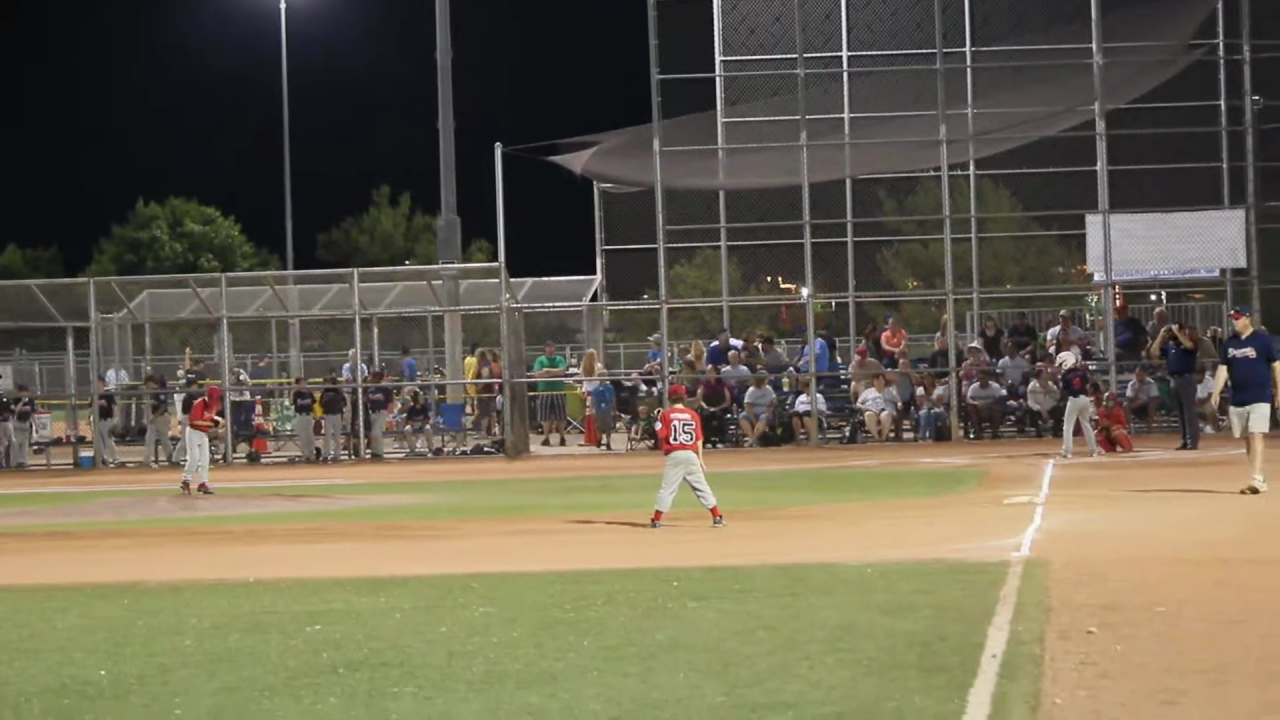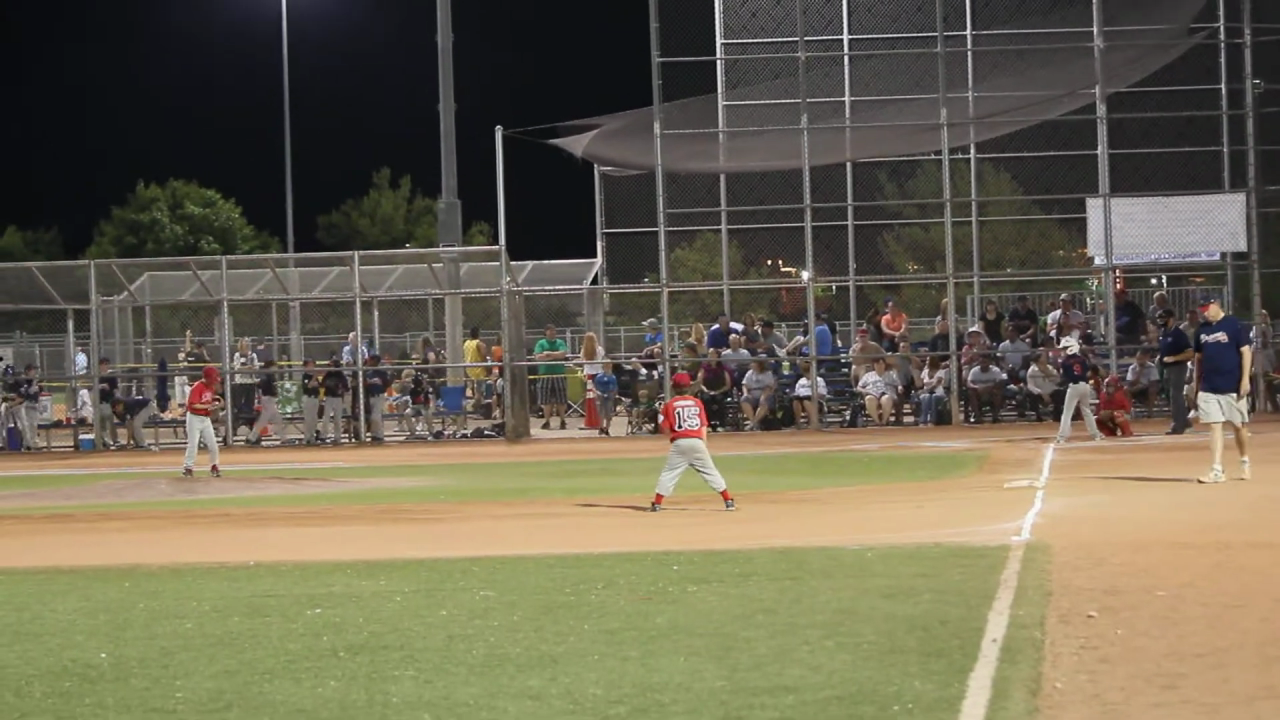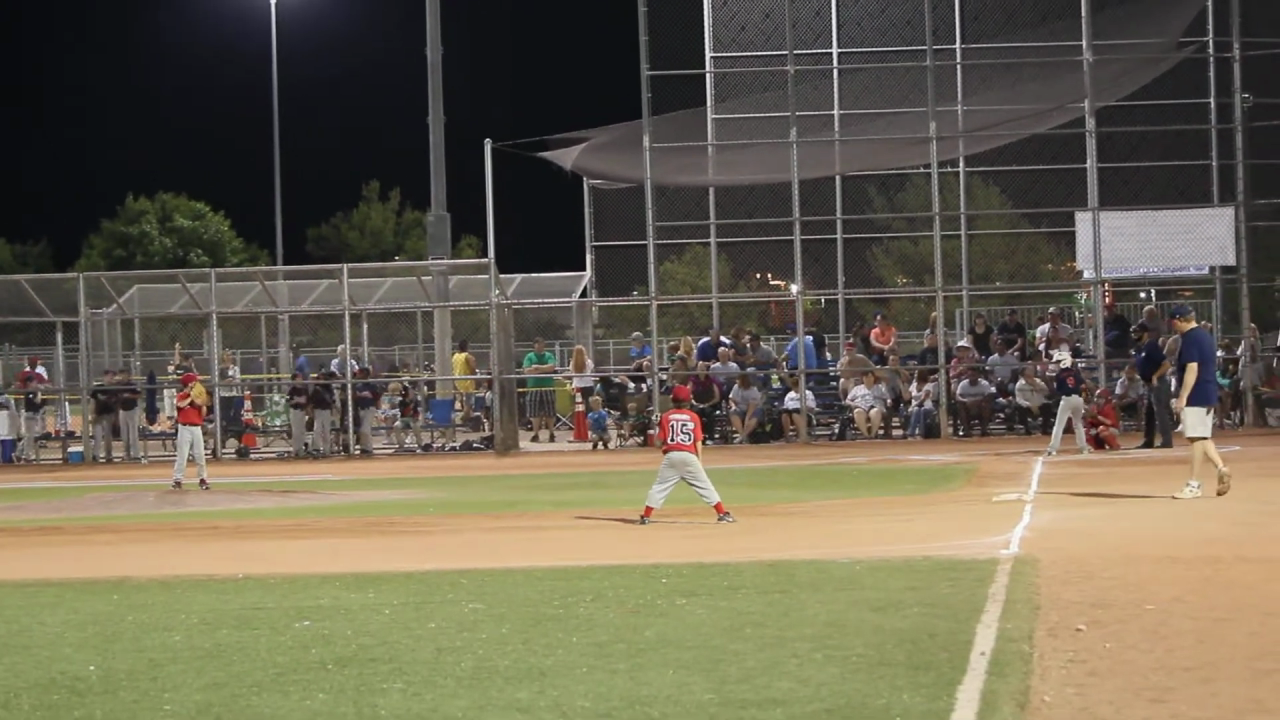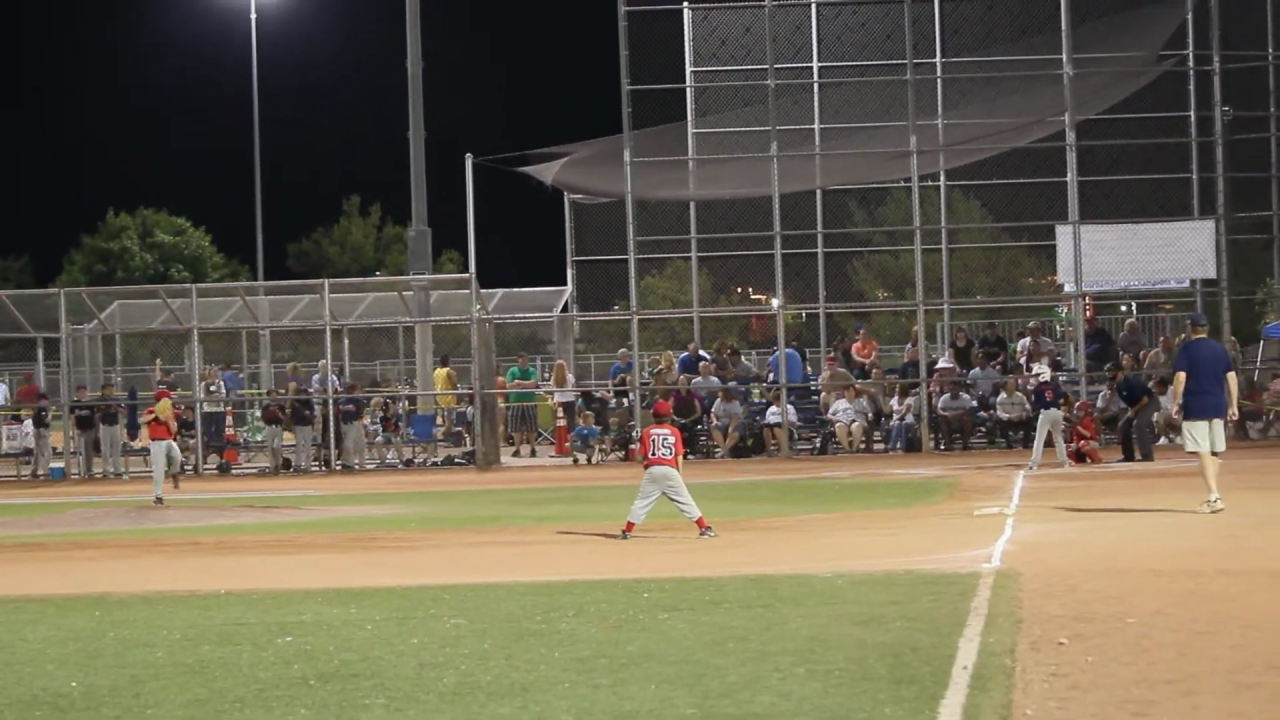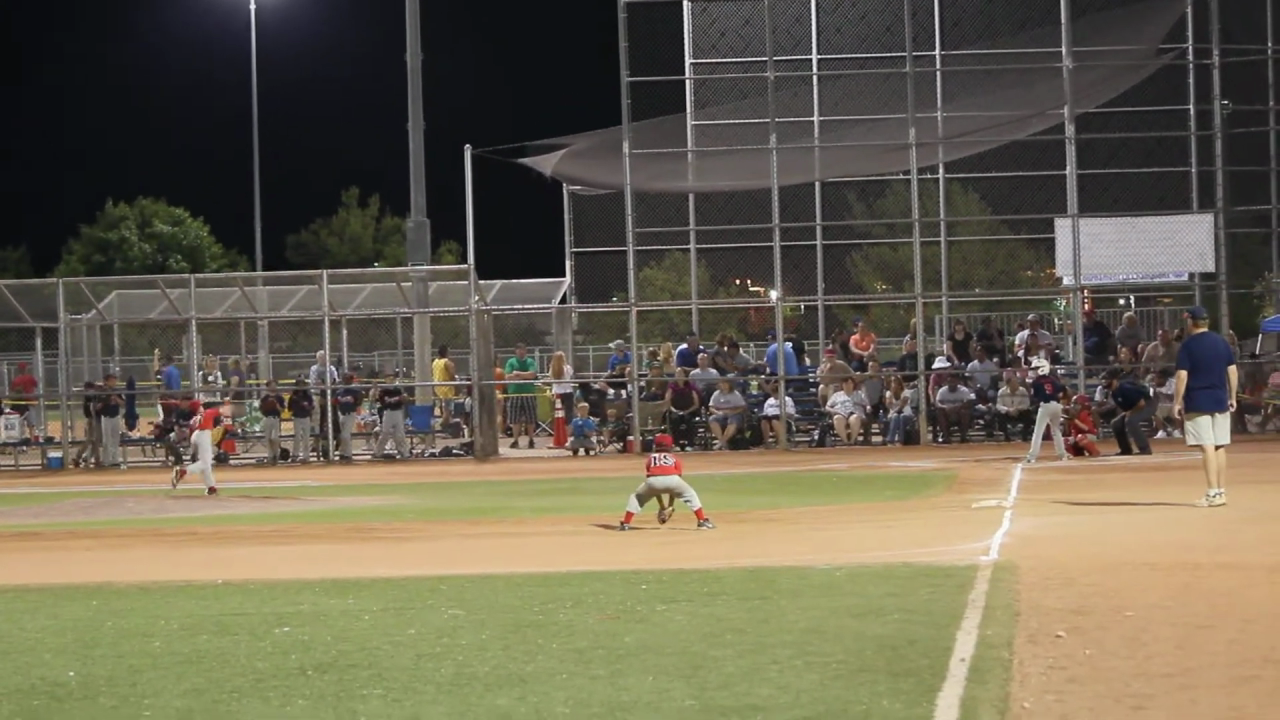
dt=1s
person 1, frame 1
left shoulder: (1263, 339)
right shoulder: (1229, 343)
right elbow: (1223, 369)
right wrist: (1216, 392)
left hip: (1260, 398)
right hip: (1238, 400)
left knee: (1256, 435)
right knee: (1247, 439)
left ankle: (1256, 479)
right ankle: (1259, 481)
person 1, frame 2
left shoulder: (1234, 325)
right shoulder: (1202, 329)
left elbow: (1246, 352)
left wrist: (1245, 379)
right wrist: (1197, 383)
left hip: (1233, 386)
right hip: (1209, 387)
left knee: (1239, 426)
right knee: (1215, 427)
left ankle: (1245, 461)
right ankle: (1217, 470)
person 1, frame 3
left shoulder: (1190, 338)
right shoulder: (1203, 335)
left elbow: (1192, 370)
left wrist: (1182, 397)
left hip: (1195, 395)
right hip: (1206, 394)
left knee: (1196, 439)
right knee: (1203, 438)
left ankle: (1194, 485)
right ankle: (1221, 468)
person 1, frame 4
left shoulder: (1187, 349)
right shoulder: (1220, 348)
left elbow: (1180, 378)
right elbow: (1231, 378)
left wrist: (1176, 403)
right wrist: (1233, 405)
left hip: (1195, 407)
right hip: (1217, 407)
left knee: (1203, 453)
right knee: (1214, 453)
left ankle: (1214, 498)
right ankle: (1212, 498)
person 1, frame 5
left shoulder: (1188, 345)
right shoulder: (1222, 342)
left elbow: (1182, 376)
right elbow: (1232, 371)
left wrist: (1177, 402)
right wrist: (1232, 397)
left hip: (1197, 402)
right hip: (1220, 401)
left knee: (1207, 446)
right knee: (1220, 446)
left ankle: (1213, 493)
right ankle: (1220, 492)
